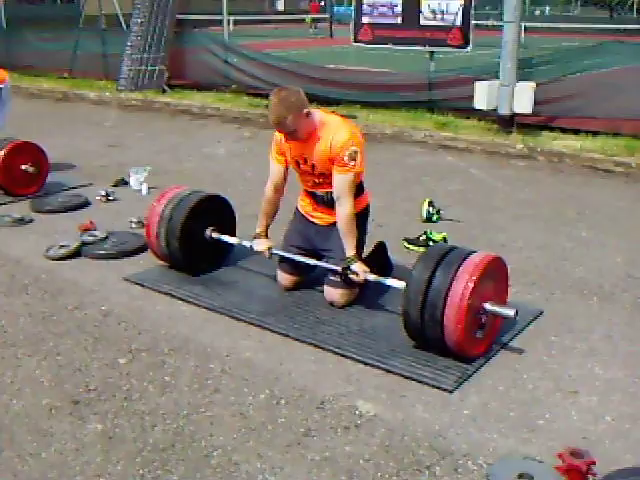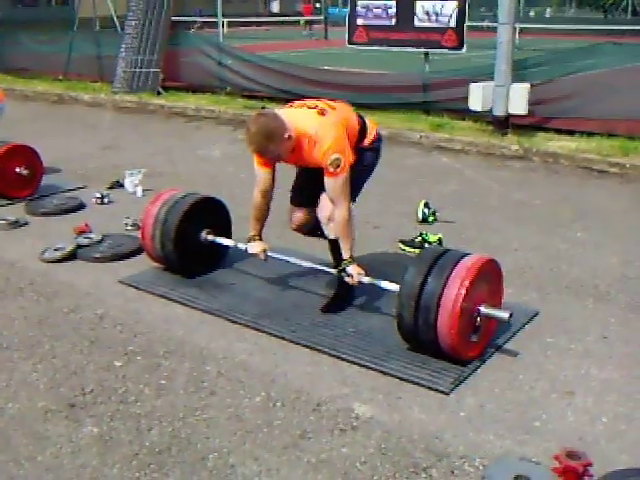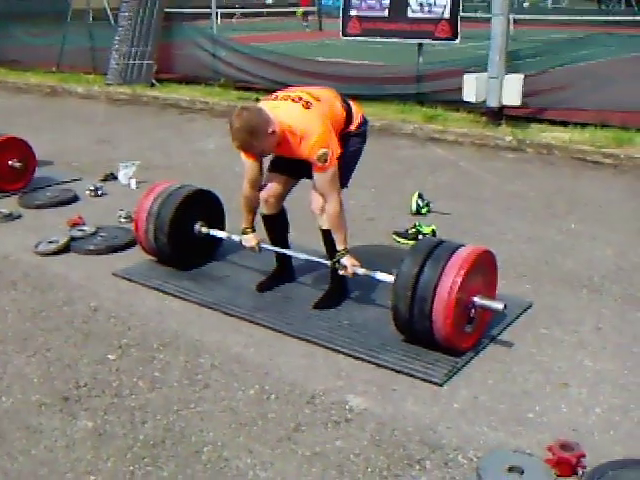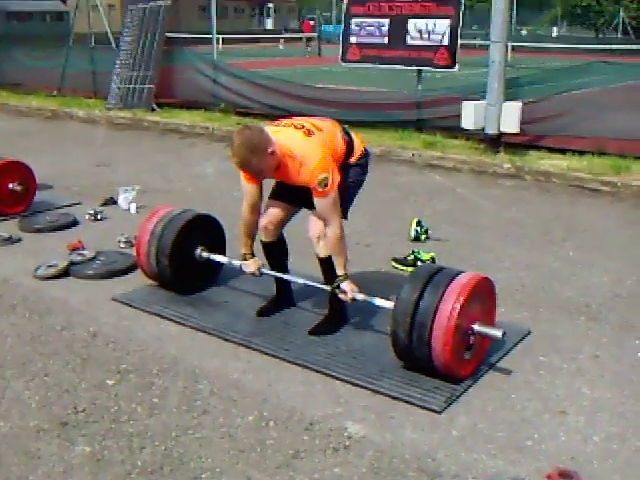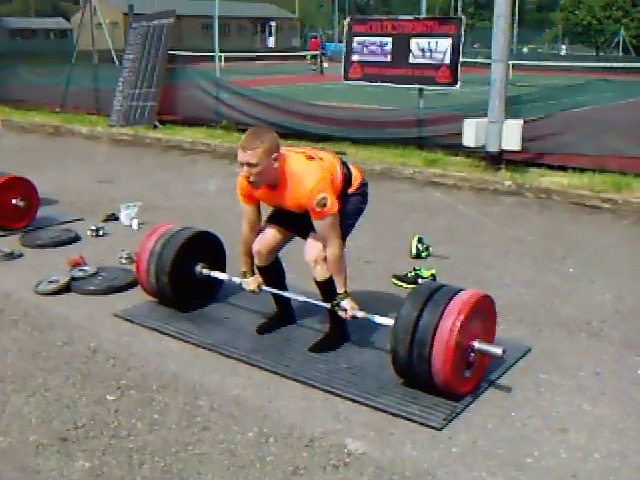
dt=0.7s
person 1, frame 1
left shoulder: (342, 136)
right shoulder: (283, 134)
left elbow: (344, 202)
right elbow: (274, 187)
left wrist: (352, 258)
right wrist: (261, 234)
left hip: (344, 216)
right hip: (308, 213)
left knee: (337, 297)
right knee: (286, 281)
left ankle: (376, 258)
right ankle: (324, 258)
person 1, frame 2
left shoulder: (325, 140)
right shoulder: (268, 136)
left elbow: (341, 206)
right elbow: (263, 192)
left wrist: (349, 261)
right wrist: (255, 237)
left hip: (361, 145)
right hip: (315, 155)
left knee: (327, 213)
right knee: (299, 221)
left ankle: (345, 286)
right ankle: (341, 243)
person 1, frame 3
left shoulder: (312, 134)
right shoulder: (253, 128)
left elbow: (331, 200)
right elbow: (251, 184)
left wrist: (343, 253)
right wrist: (248, 229)
left hip: (346, 129)
left knee: (319, 205)
right knee: (269, 197)
left ankle: (339, 282)
right ankle: (284, 268)
person 1, frame 4
left shoulder: (312, 160)
right shoulder: (254, 153)
left elbow: (333, 224)
right elbow: (250, 208)
left wrist: (342, 277)
right wrist: (247, 255)
left hip: (348, 161)
left knee: (317, 232)
right knee: (268, 223)
left ankle: (337, 309)
right ankle: (283, 293)
person 1, frame 5
left shoulder: (309, 182)
right shoulder: (248, 181)
left elbow: (333, 244)
right elbow: (250, 227)
left wrist: (343, 295)
right wrist: (248, 272)
left hip: (347, 193)
left knee: (314, 255)
right knee: (261, 249)
left ankle: (338, 328)
right ankle: (284, 311)
